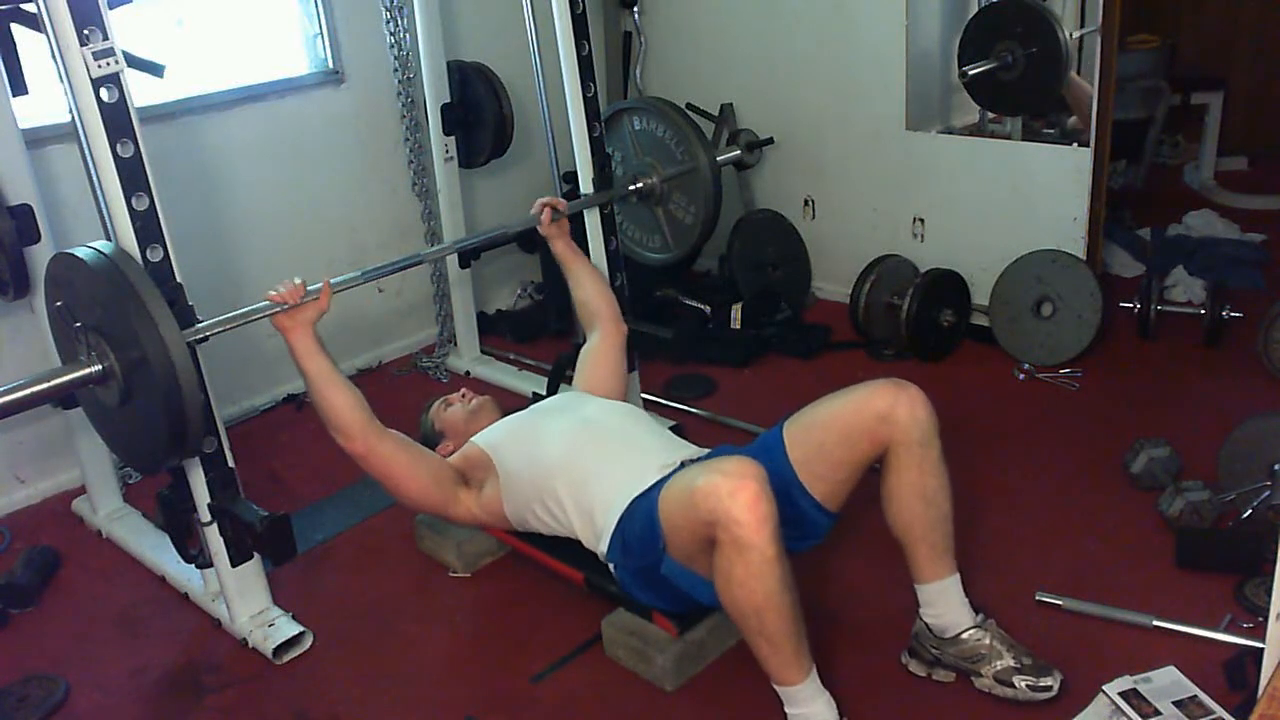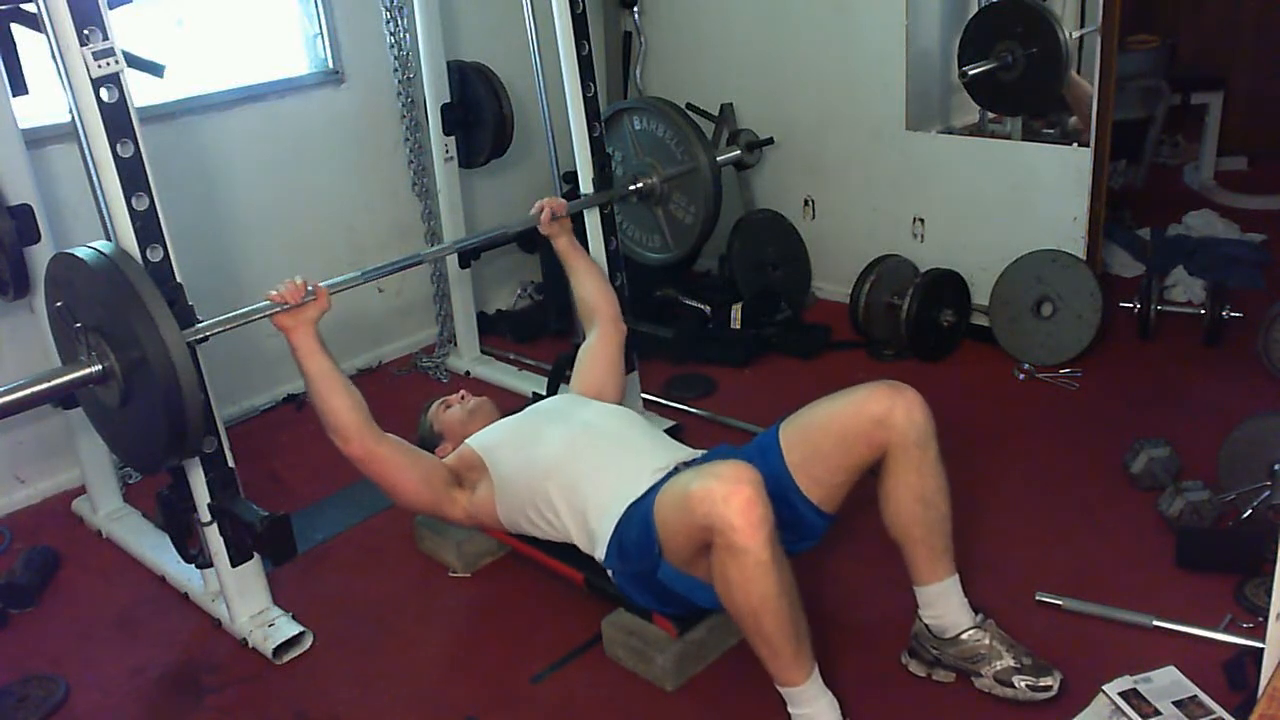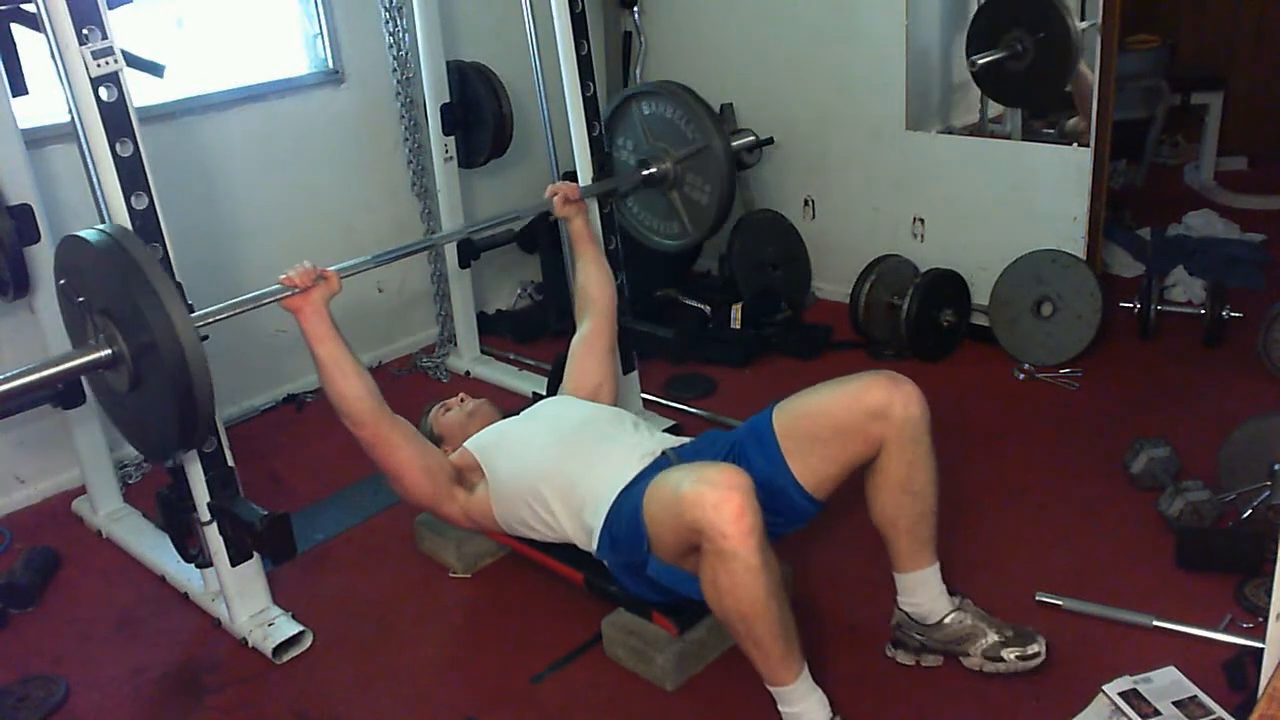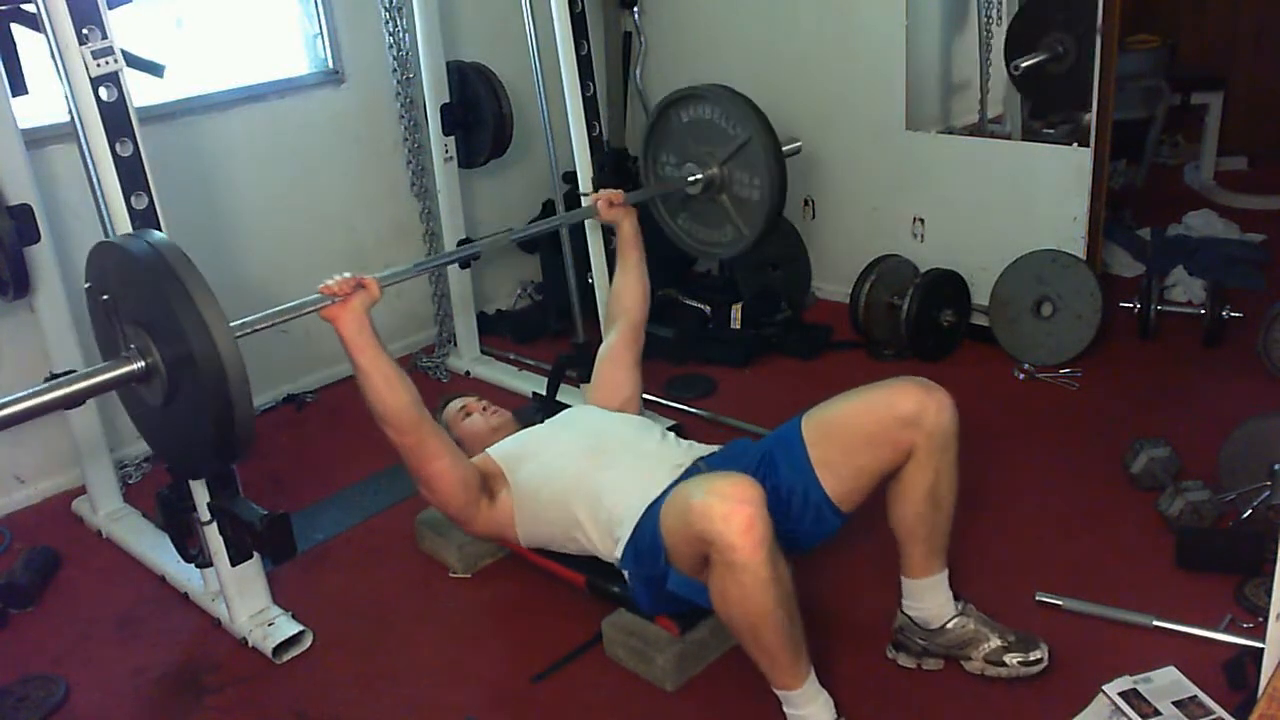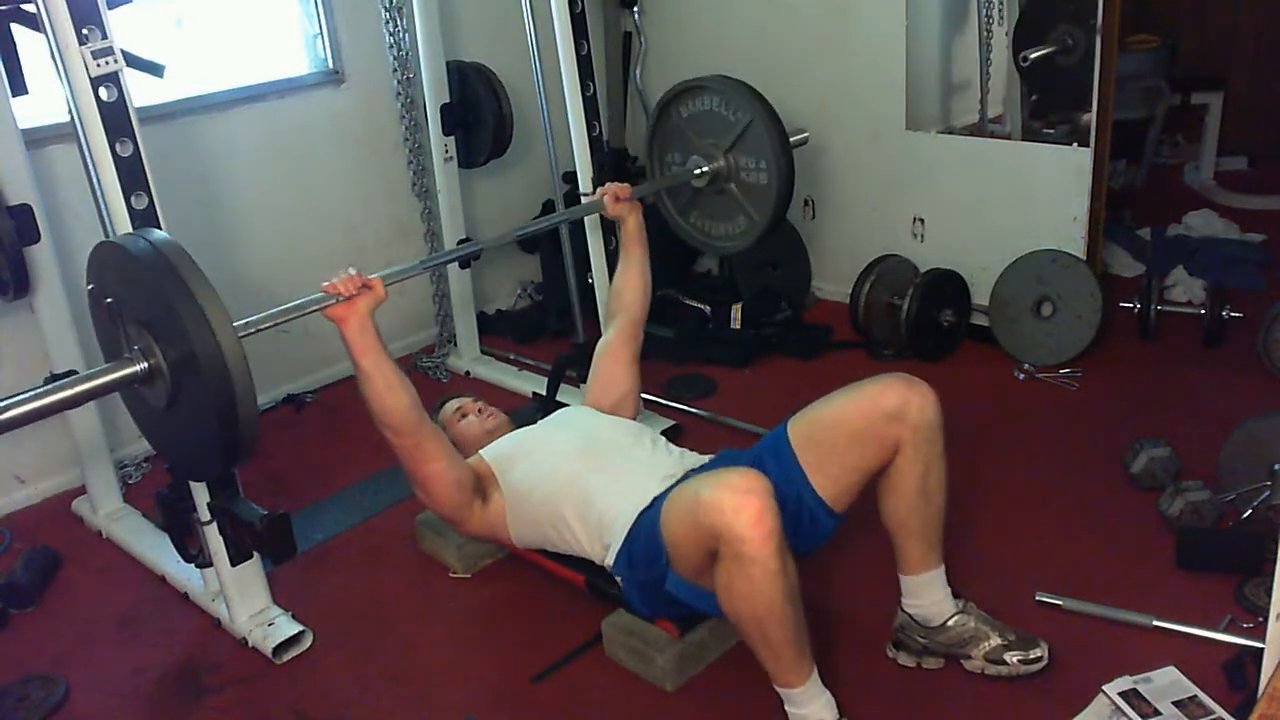
dt=0.4s
person 1, frame 1
left shoulder: (572, 405)
right shoulder: (471, 478)
left elbow: (608, 327)
right elbow: (363, 436)
left wrist: (561, 243)
right wrist: (301, 335)
left hip: (718, 483)
right hip: (648, 527)
left knee: (899, 407)
right knee: (740, 491)
left ankle: (947, 629)
person 1, frame 2
left shoulder: (569, 406)
right shoulder: (464, 478)
left elbow: (607, 328)
right elbow: (360, 440)
left wrist: (565, 240)
right wrist: (304, 334)
left hip: (711, 476)
right hip: (643, 532)
left knee: (896, 409)
right knee: (734, 495)
left ankle: (947, 630)
person 1, frame 3
left shoulder: (567, 406)
right shoulder: (464, 480)
left elbow: (598, 319)
right elbow: (372, 422)
left wrist: (578, 223)
right wrist: (314, 316)
left hip: (706, 456)
right hip: (634, 517)
left knee: (893, 402)
right knee: (724, 501)
left ankle: (926, 614)
person 1, frame 4
left shoulder: (589, 415)
right shoulder: (481, 490)
left elbow: (625, 333)
right elbow: (407, 431)
left wrist: (626, 229)
right wrist: (354, 324)
left hip: (731, 468)
right hip: (660, 534)
left knee: (922, 409)
right knee: (733, 512)
left ankle: (929, 620)
person 1, frame 5
left shoulder: (584, 414)
right shoulder: (476, 489)
left elbow: (624, 329)
right elbow: (405, 432)
left wrist: (631, 223)
right wrist: (357, 325)
left hip: (719, 481)
right hip: (651, 539)
left knee: (905, 403)
right knee: (742, 505)
left ankle: (930, 619)
